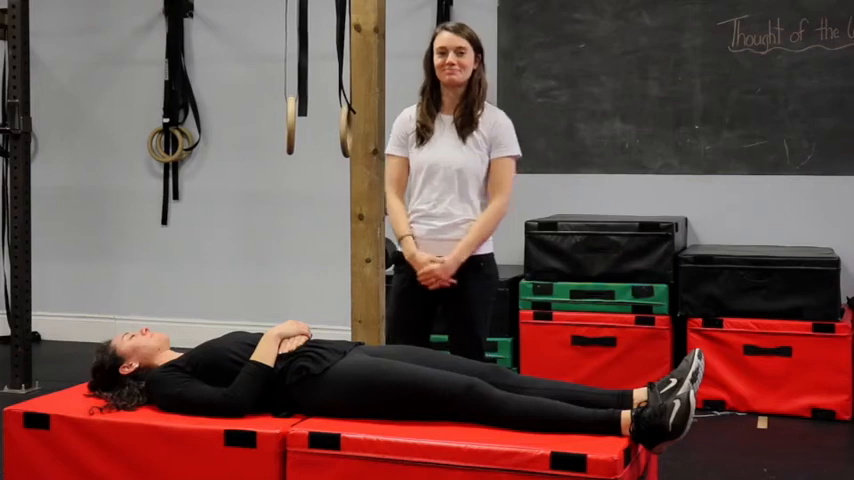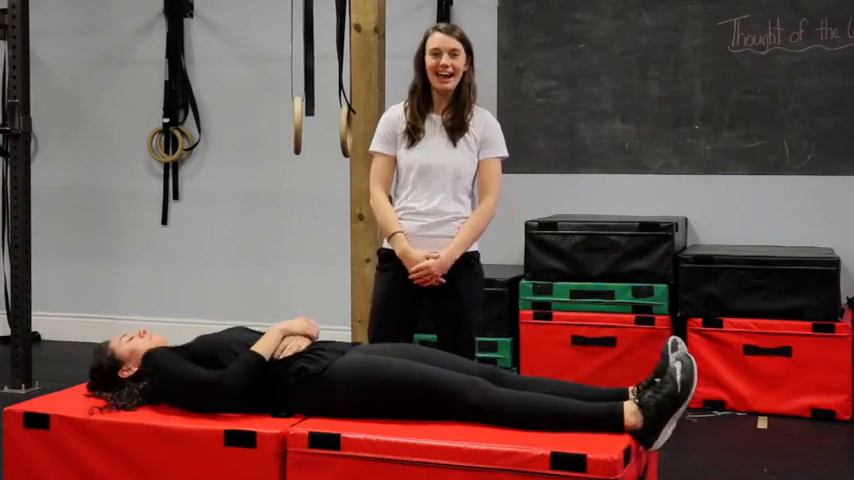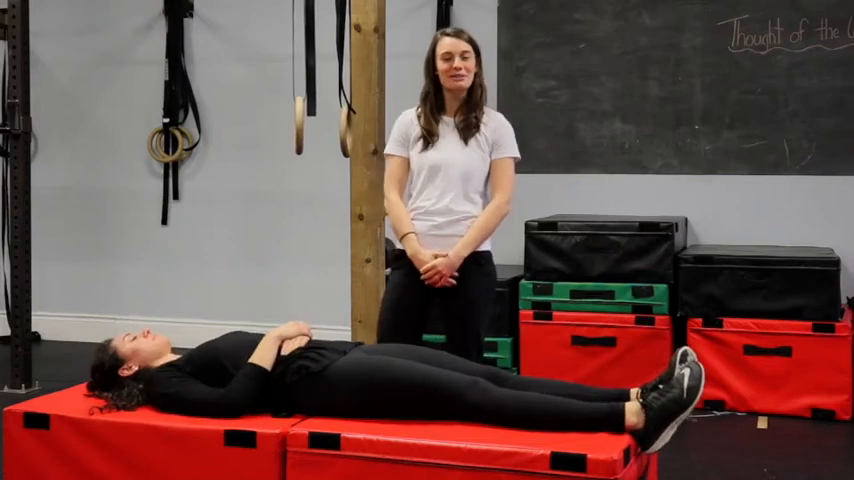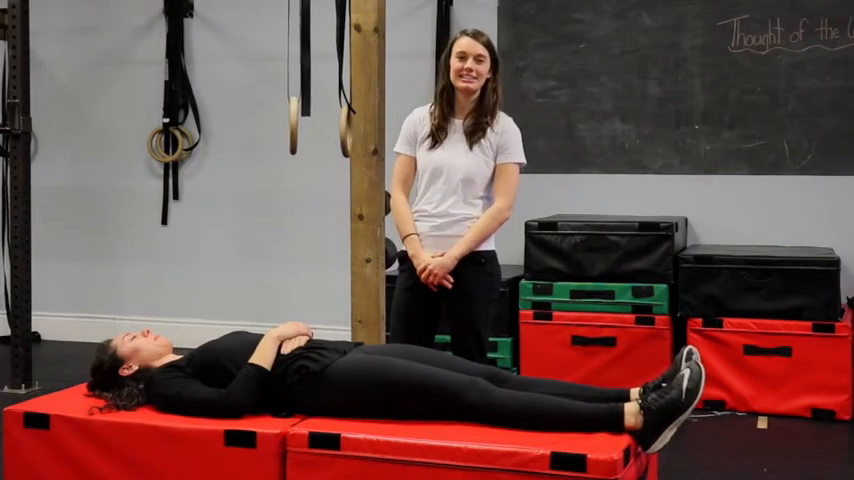
dt=0.5s
person 1, frame 1
left shoulder: (191, 359)
right shoulder: (166, 384)
right elbow: (236, 401)
left wrist: (284, 337)
right wrist: (272, 338)
left hip: (340, 357)
right hip: (320, 384)
left knee: (491, 376)
right knee: (474, 398)
left ankle: (640, 397)
right ankle: (629, 424)
person 1, frame 2
left shoulder: (186, 354)
right shoulder: (164, 372)
right elbow: (230, 387)
left wrist: (287, 338)
right wrist: (277, 332)
left hip: (341, 356)
right hip: (316, 383)
left knee: (490, 376)
right knee: (472, 398)
left ankle: (634, 395)
right ankle: (633, 419)
person 1, frame 3
left shoulder: (193, 358)
right shoulder: (164, 385)
right elbow: (236, 400)
left wrist: (284, 337)
right wrist: (273, 339)
left hip: (340, 355)
right hip: (320, 384)
left knee: (490, 375)
right knee: (472, 397)
left ankle: (637, 396)
right ankle: (634, 419)
person 1, frame 4
left shoulder: (191, 360)
right shoulder: (166, 386)
right elbow: (236, 401)
left wrist: (282, 337)
right wrist: (274, 339)
left hip: (338, 354)
right hip: (319, 383)
left knee: (490, 374)
right knee: (472, 396)
left ankle: (638, 396)
right ankle: (632, 419)
person 2, frame 1
left shoulder: (494, 123)
right shoulder: (409, 121)
left elbow: (499, 201)
right elbow: (394, 194)
left wrist: (454, 257)
right wrist: (412, 251)
left hip: (472, 263)
right hip: (414, 262)
left knee: (467, 364)
person 2, frame 2
left shoulder: (483, 124)
right shoulder: (396, 118)
left elbow: (488, 201)
right elbow: (378, 193)
left wrist: (448, 257)
right wrist: (405, 250)
left hip: (459, 261)
right hip: (398, 258)
person 2, frame 3
left shoulder: (495, 126)
right shoulder: (410, 122)
left elbow: (501, 201)
right elbow: (392, 194)
left wrist: (455, 256)
right wrist: (416, 251)
left hip: (471, 261)
right hip: (411, 258)
left knee: (464, 362)
person 2, frame 4
left shoulder: (502, 129)
right shoulder: (419, 121)
left elbow: (502, 207)
right elbow: (399, 194)
left wrist: (451, 257)
right wrist: (416, 252)
left hip: (474, 261)
right hip: (417, 259)
left knee: (469, 362)
